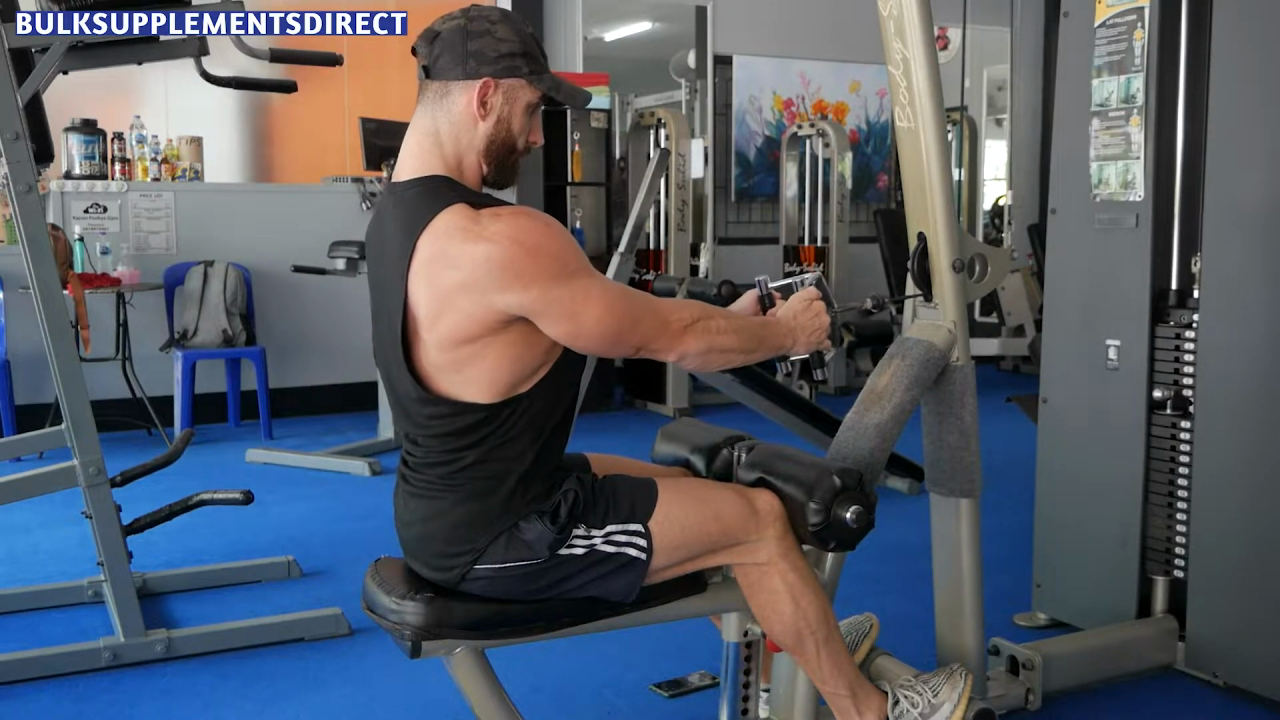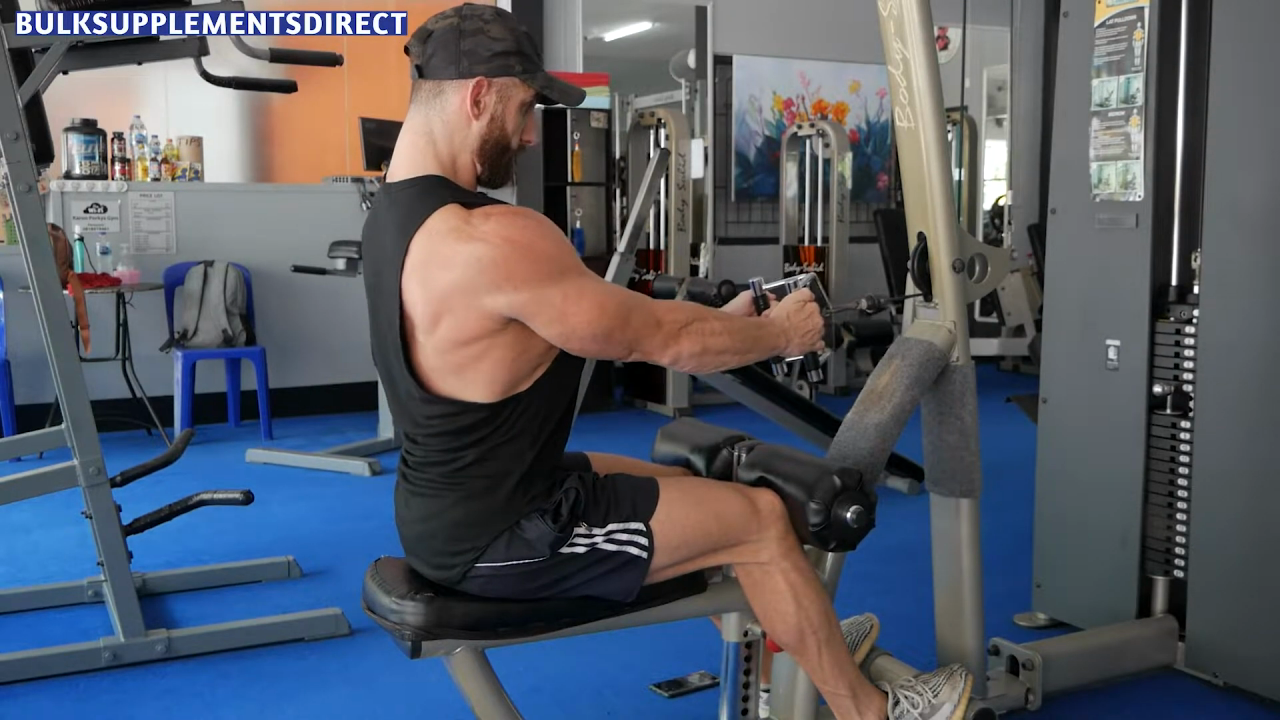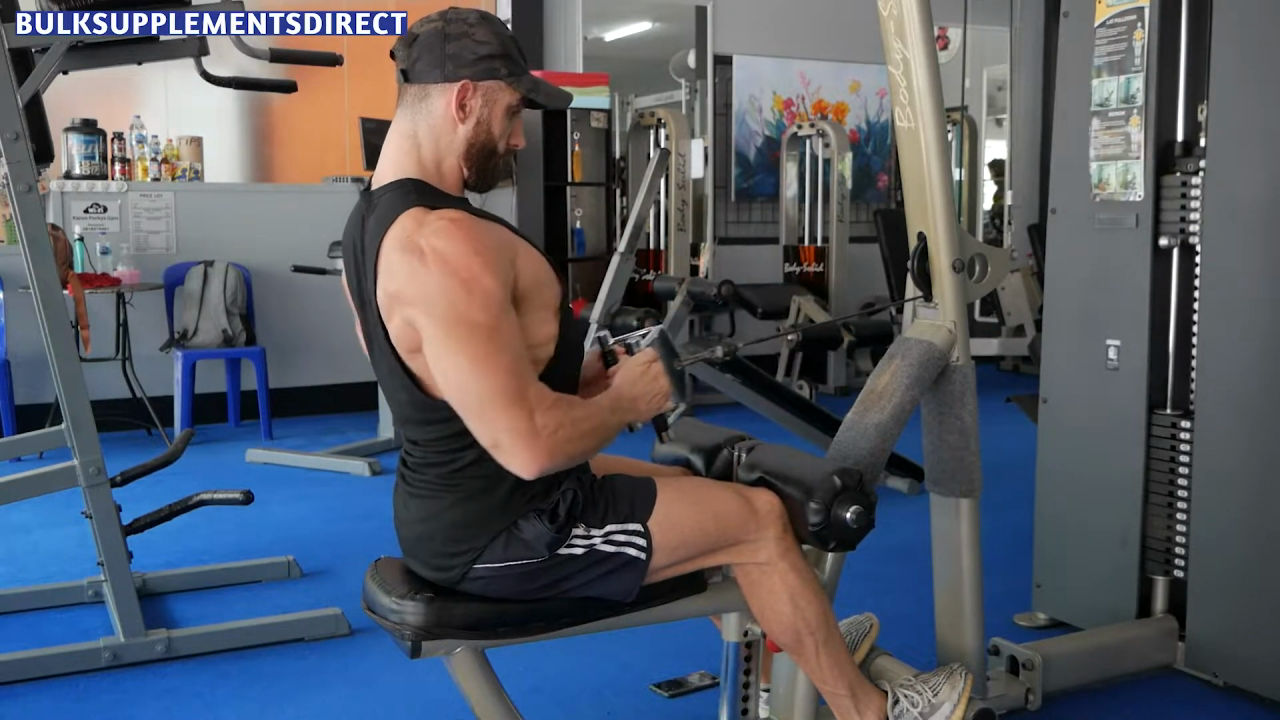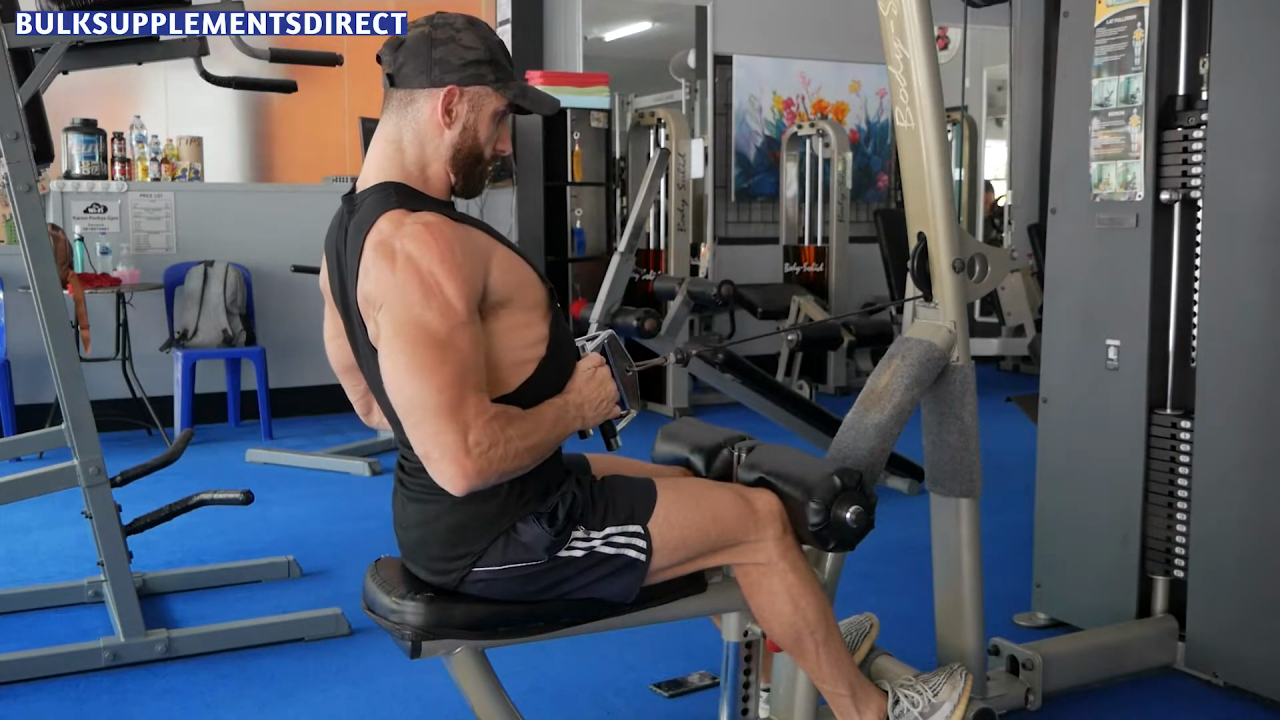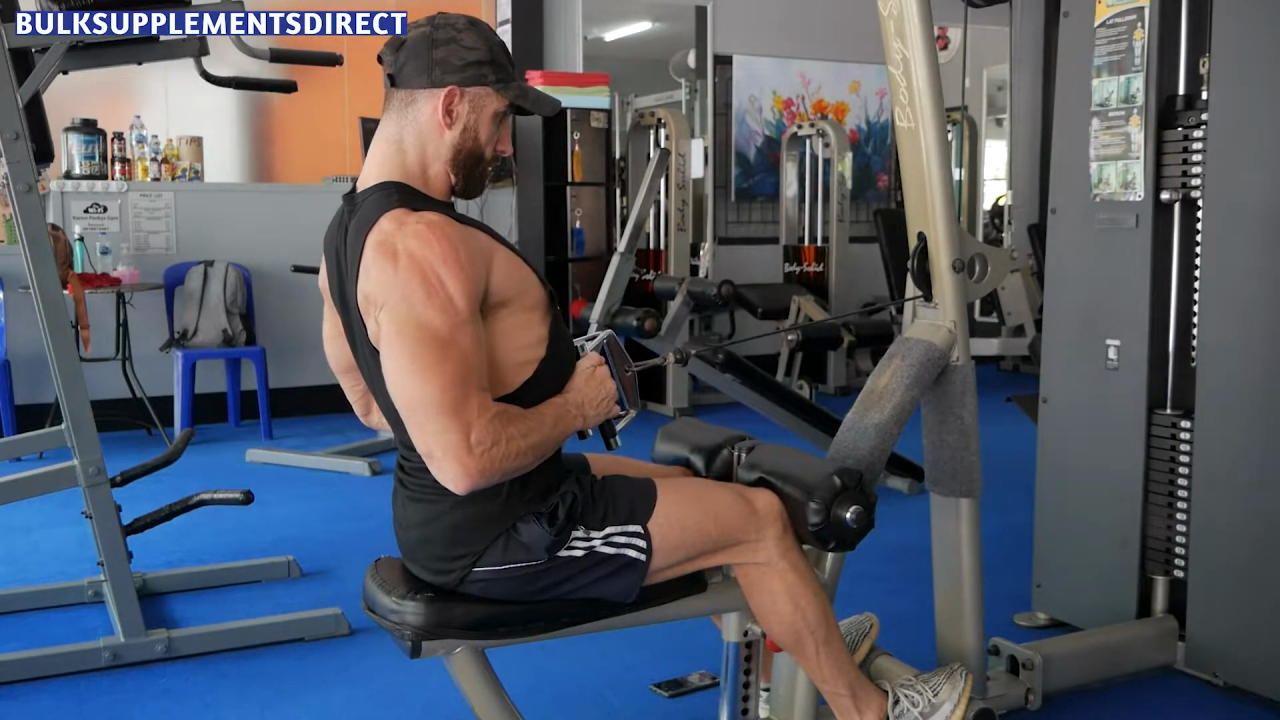
dt=0.4s
person 1, frame 1
left shoulder: (403, 209)
right shoulder: (496, 241)
right elbow: (668, 336)
left wrist: (734, 320)
right wrist: (787, 332)
left hip: (448, 505)
right hip: (500, 535)
left knee: (689, 487)
right knee: (758, 520)
left ankle: (801, 649)
person 1, frame 2
left shoulder: (397, 209)
right shoulder: (488, 241)
right elbow: (663, 338)
left wrist: (729, 321)
right wrist: (780, 333)
left hip: (448, 505)
right hip: (502, 531)
left knee: (692, 488)
right knee: (760, 519)
left ankle: (807, 649)
person 1, frame 3
left shoulder: (377, 219)
right shoulder: (444, 245)
right elbow: (532, 445)
left wrist: (575, 377)
right wrist: (628, 399)
left hip: (447, 506)
right hip: (502, 532)
left knee: (690, 486)
right knee: (759, 519)
left ankle: (804, 646)
person 1, frame 4
left shoulder: (356, 225)
right shoulder: (420, 246)
right elbow: (464, 459)
left wrist: (551, 384)
right wrist: (575, 407)
left hip: (447, 517)
right hip: (499, 534)
left knee: (684, 486)
right knee: (758, 519)
left ankle: (799, 649)
person 1, frame 5
left shoulder: (355, 226)
right shoulder: (422, 245)
right elbow: (467, 458)
left wrist: (550, 380)
right wrist: (577, 405)
left hip: (442, 516)
right hip: (501, 534)
left knee: (686, 486)
right knee: (759, 519)
left ankle: (800, 649)
